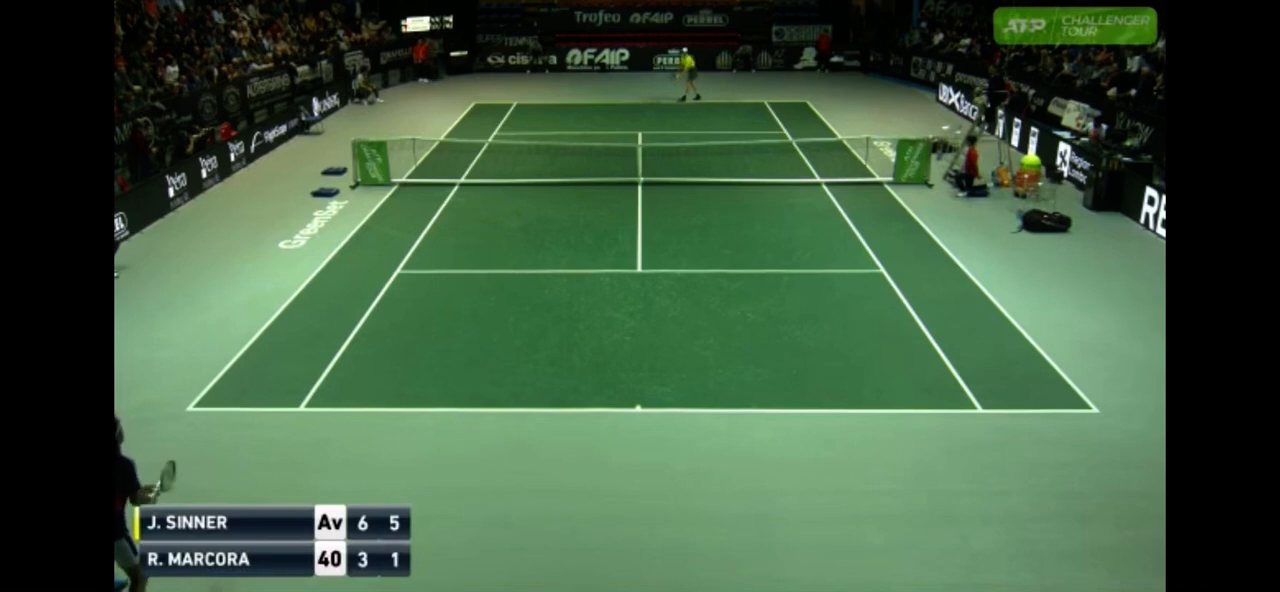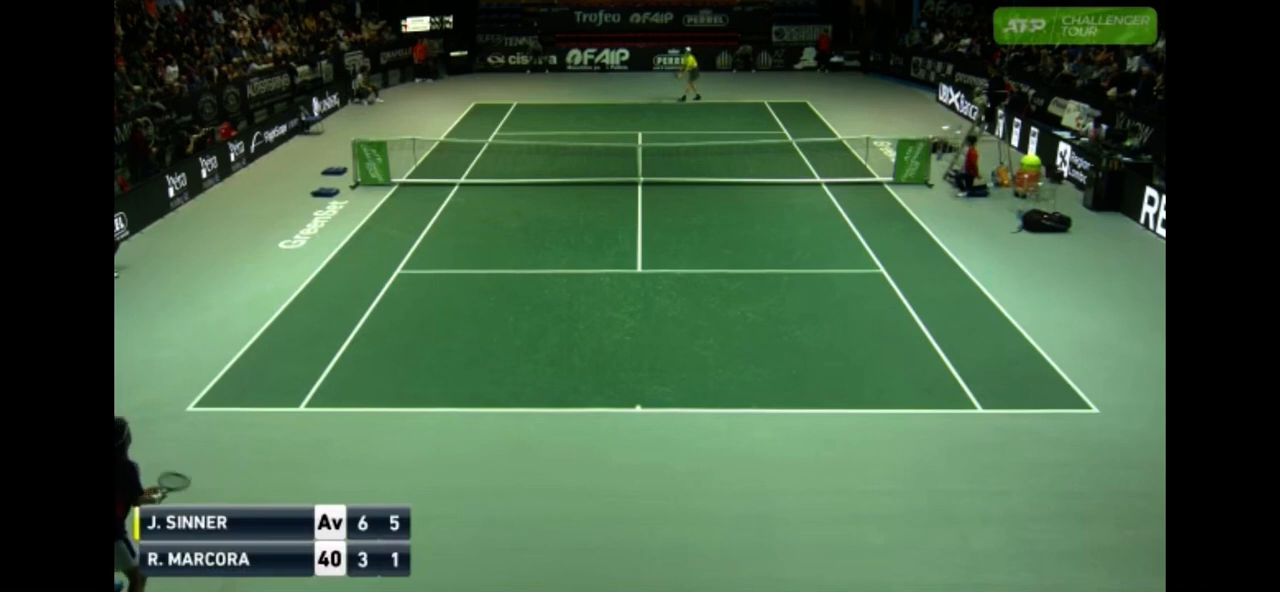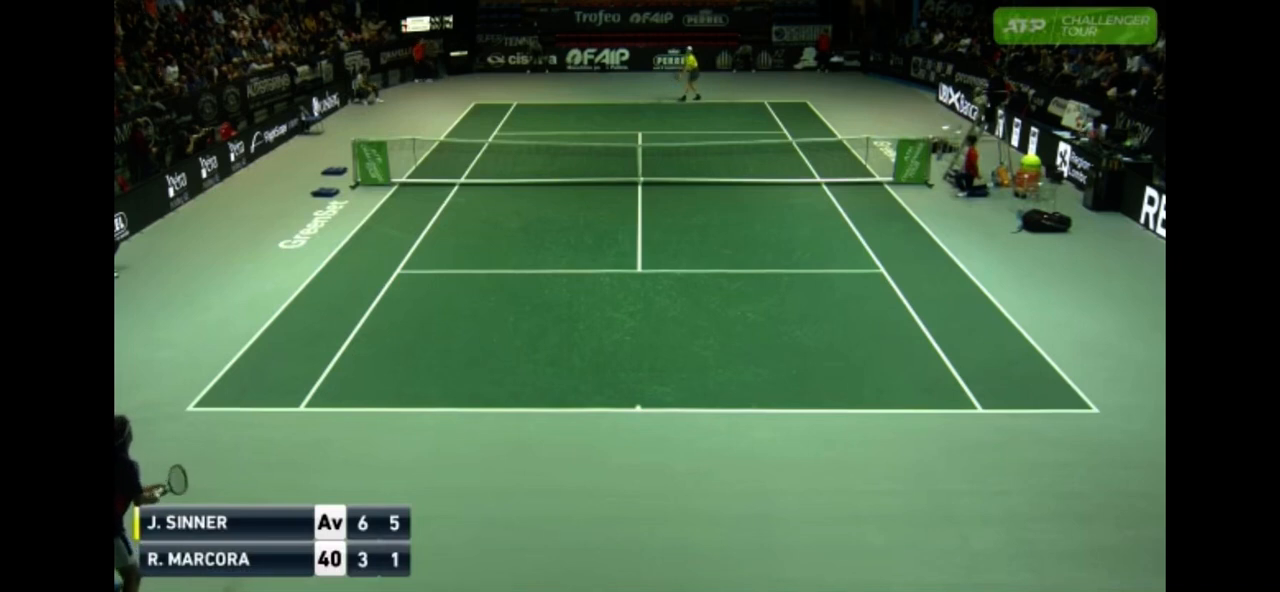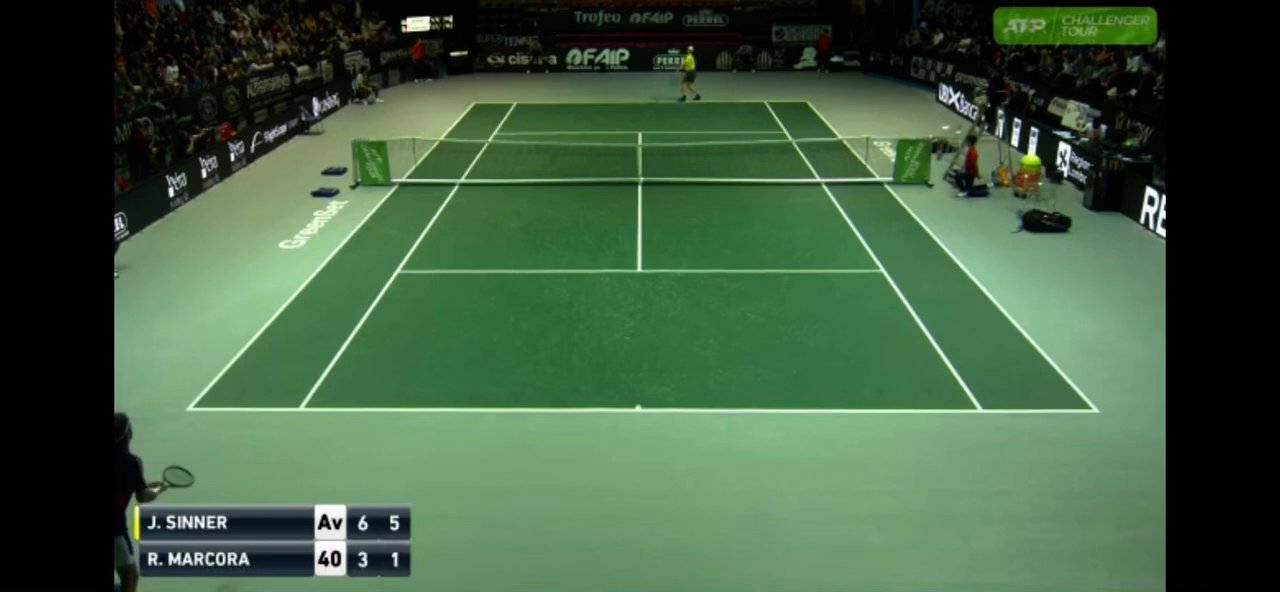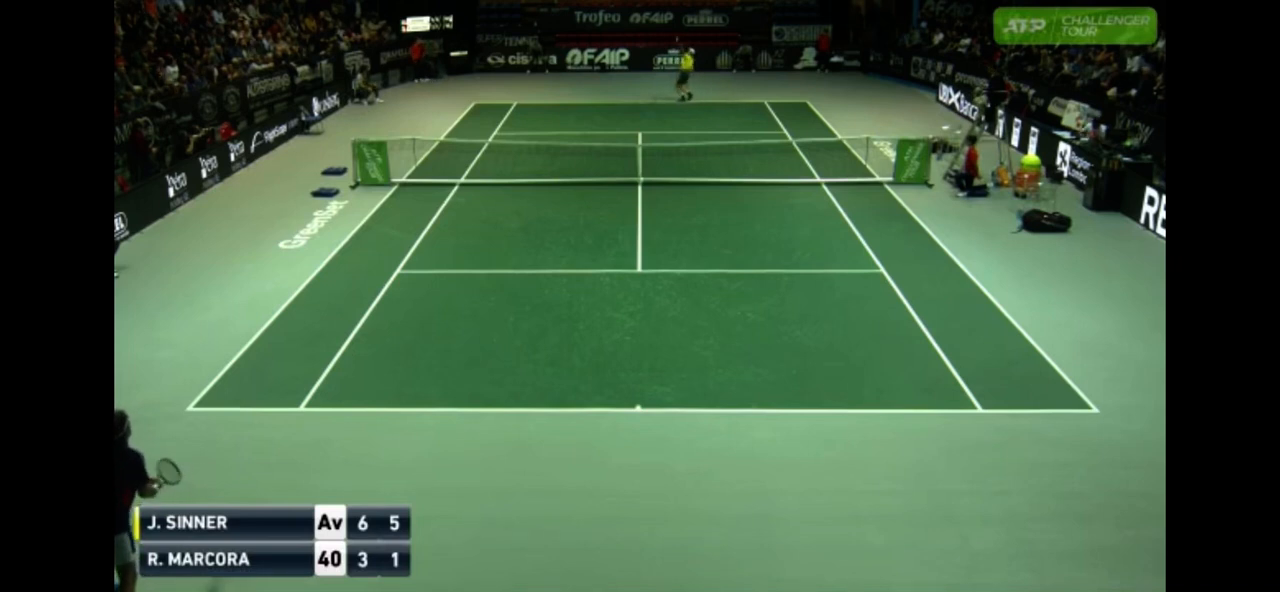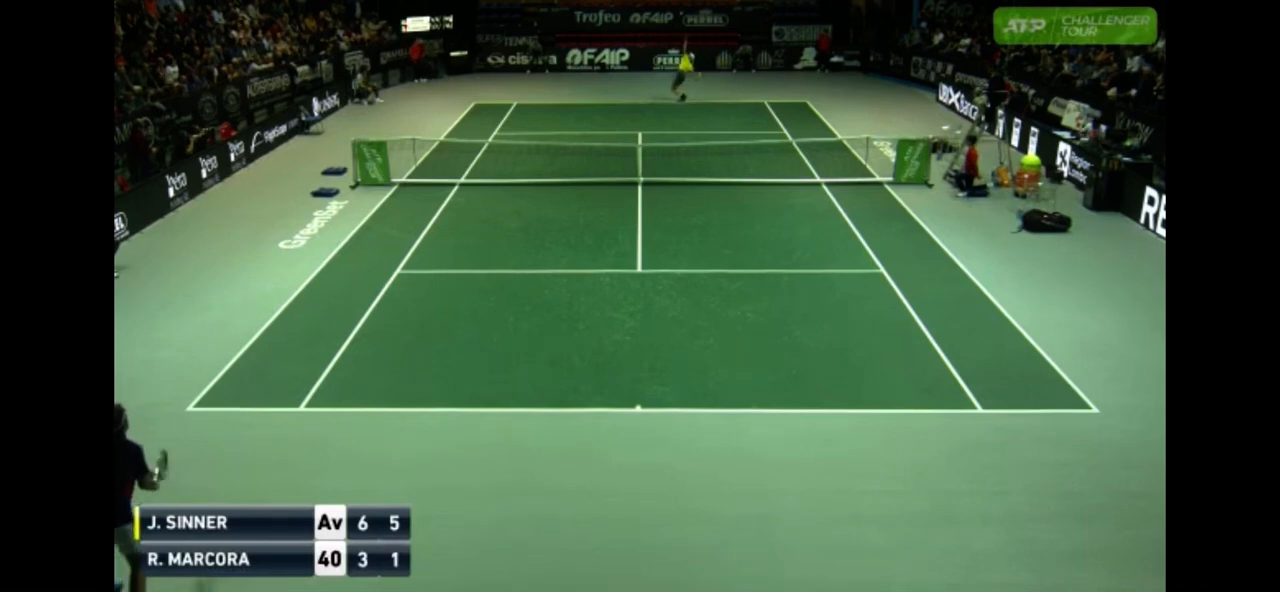
dt=0.2s
person 1, frame 1
right shoulder: (124, 464)
right elbow: (136, 499)
left wrist: (140, 490)
right wrist: (151, 496)
right hip: (116, 530)
right knee: (139, 576)
person 1, frame 2
right shoulder: (128, 467)
right elbow: (138, 502)
left wrist: (143, 492)
right wrist: (155, 498)
right hip: (115, 532)
right knee: (138, 577)
person 1, frame 3
right shoulder: (127, 465)
right elbow: (138, 501)
left wrist: (145, 490)
right wrist: (156, 496)
right hip: (113, 529)
right knee: (132, 576)
person 1, frame 4
right shoulder: (130, 461)
right elbow: (142, 497)
left wrist: (146, 486)
right wrist: (157, 491)
right hip: (115, 526)
right knee: (130, 575)
person 1, frame 5
right shoulder: (133, 457)
right elbow: (144, 492)
left wrist: (147, 482)
right wrist: (156, 486)
right hip: (118, 524)
right knee: (129, 574)
person 1, frame 6
right shoulder: (132, 450)
right elbow: (146, 484)
left wrist: (147, 474)
right wrist: (157, 474)
right hip: (121, 516)
right knee: (139, 564)
